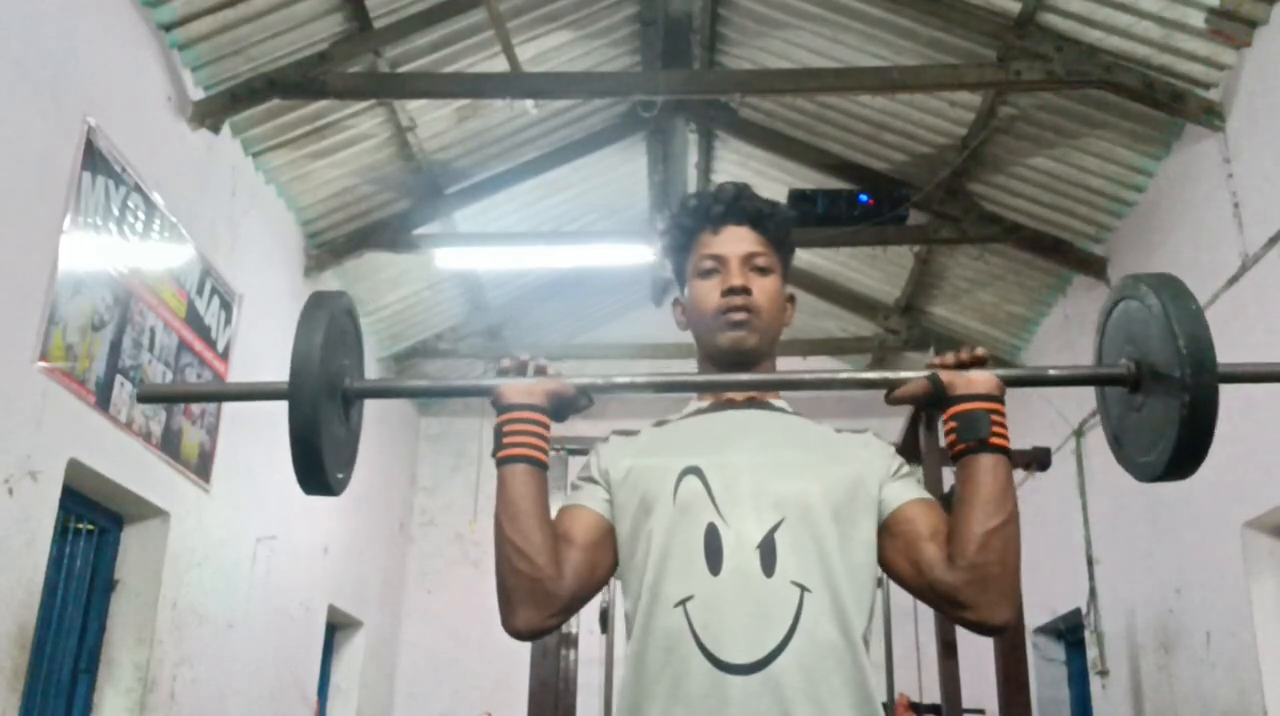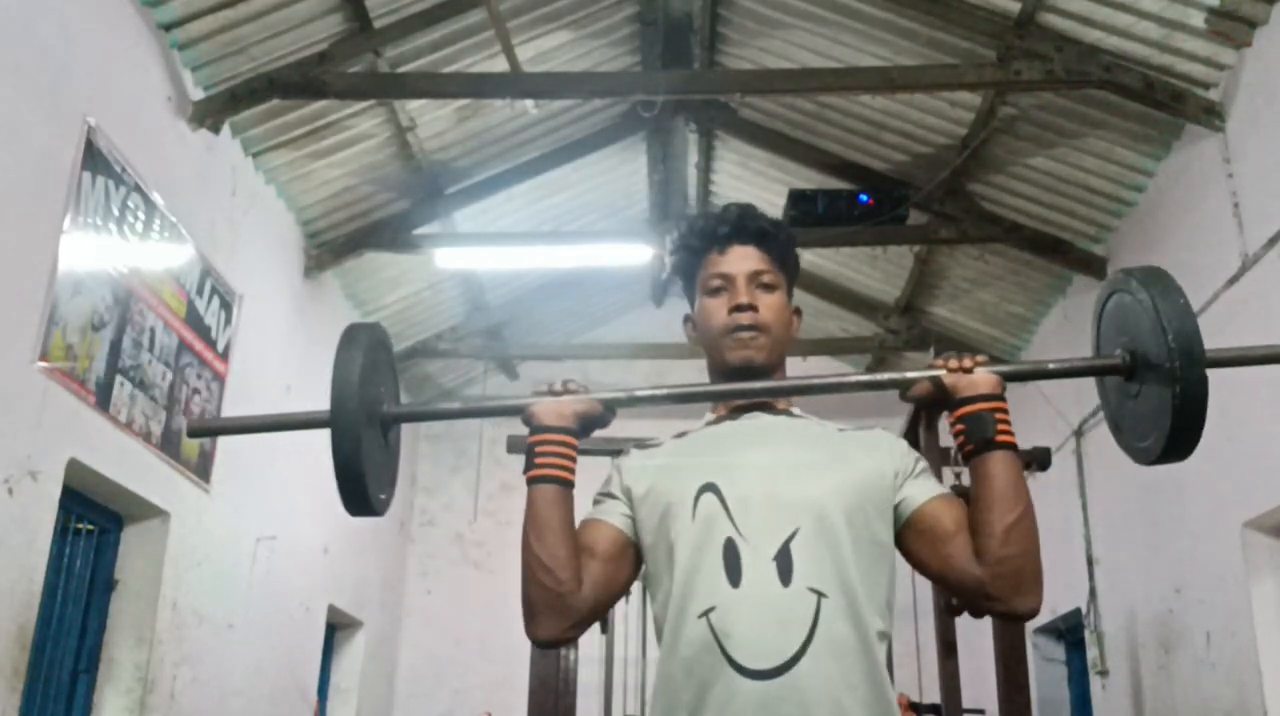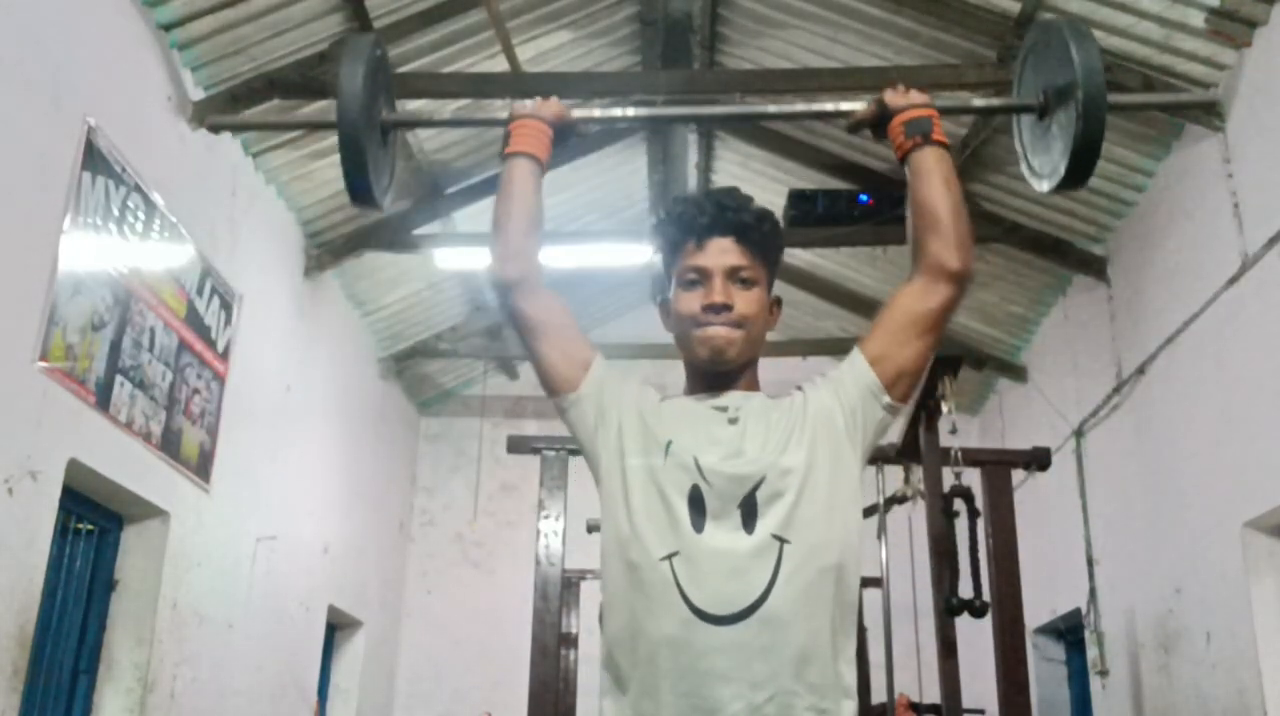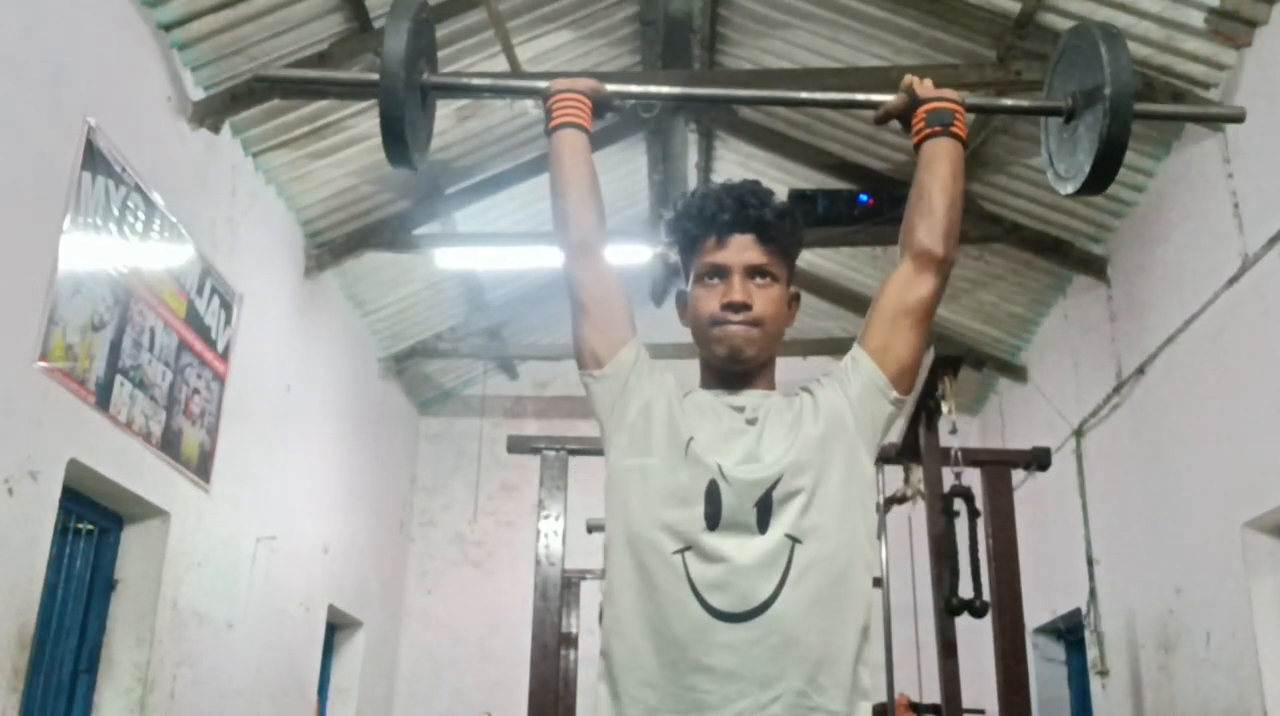
dt=1s
person 1, frame 1
left shoulder: (863, 458)
right shoulder: (622, 460)
left elbow: (983, 600)
right elbow: (533, 607)
left wrist: (977, 413)
right wrist: (522, 424)
person 1, frame 2
left shoulder: (876, 456)
right shoulder: (644, 472)
left elbow: (1009, 591)
right elbow: (555, 616)
left wrist: (983, 417)
right wrist: (551, 442)
person 1, frame 3
left shoulder: (829, 419)
right shoulder: (622, 420)
left elbow: (943, 268)
right elbow: (516, 279)
left wrist: (920, 131)
right wrist: (528, 139)
person 1, frame 4
left shoulder: (839, 417)
right shoulder: (641, 411)
left elbow: (925, 259)
right elbow: (584, 253)
left wrist: (939, 121)
right wrist: (569, 112)
